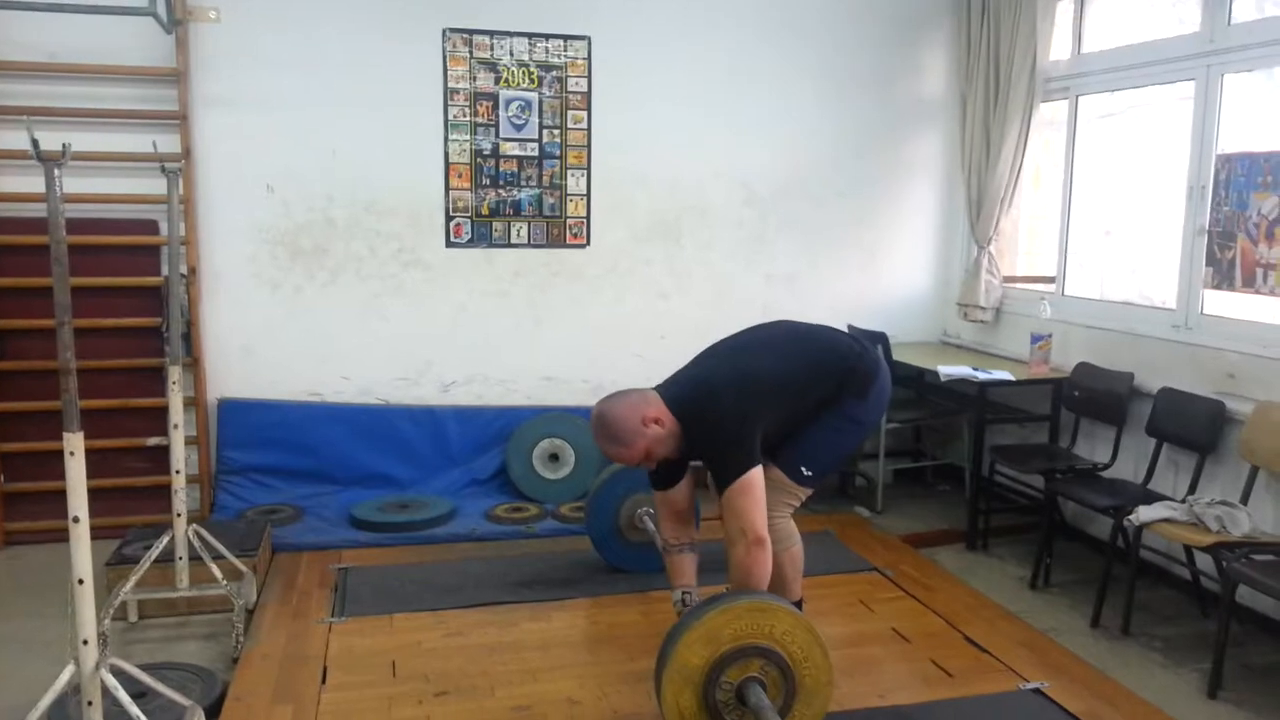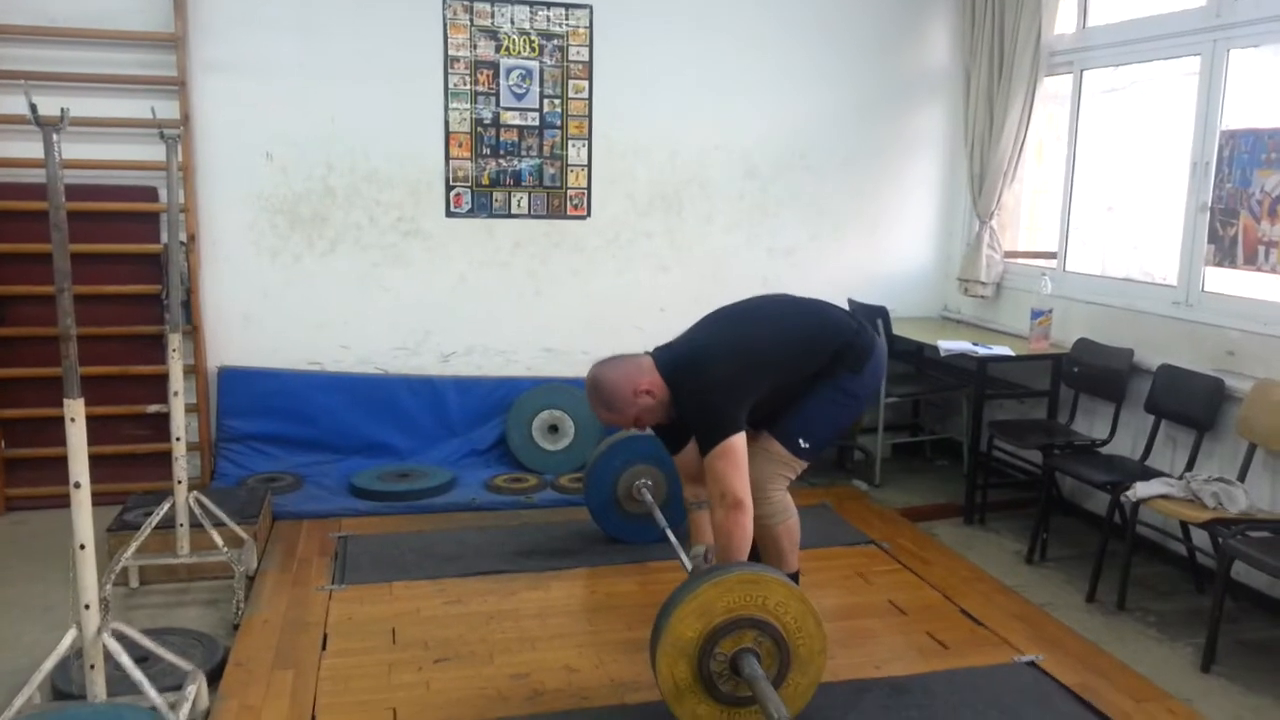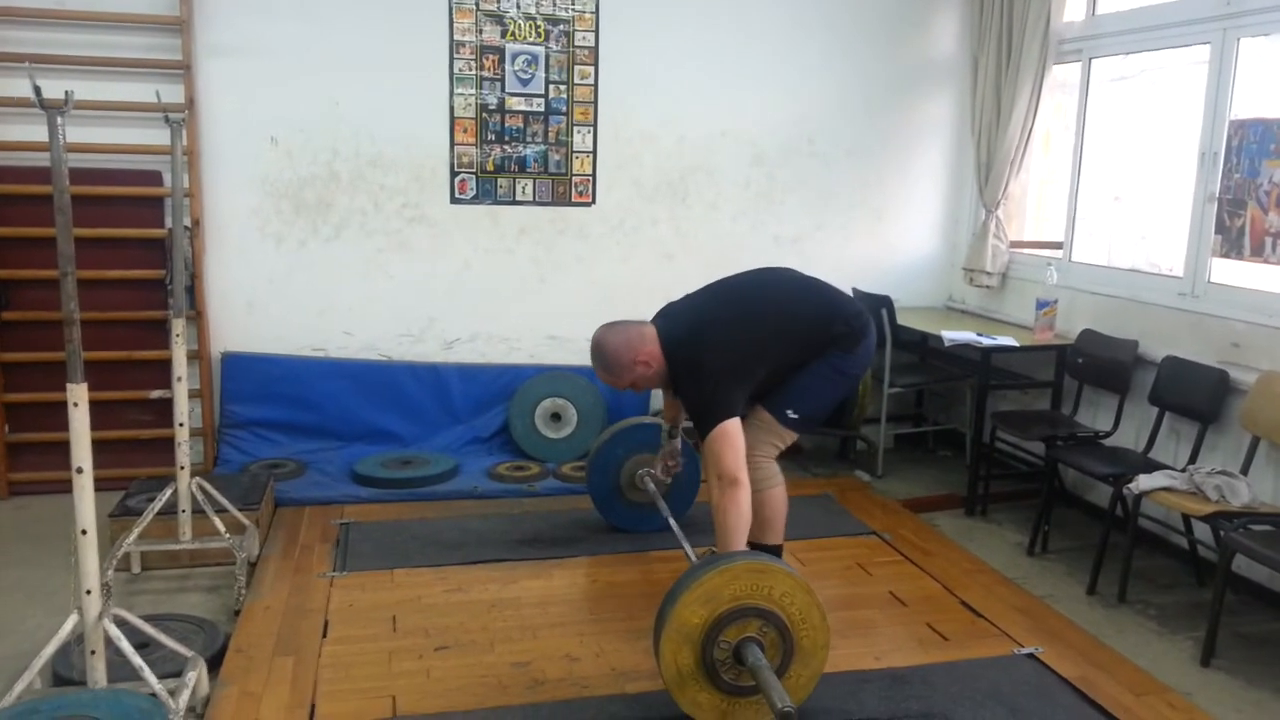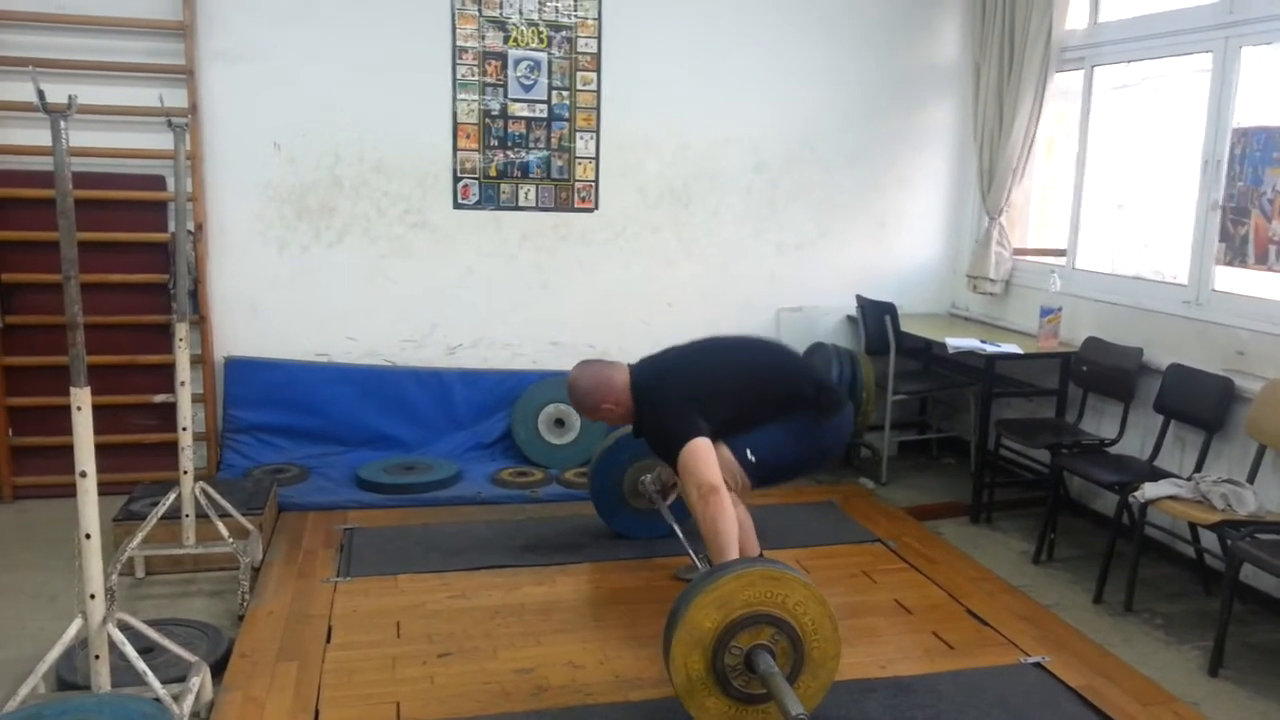
dt=0.5s
person 1, frame 1
left shoulder: (718, 423)
right shoulder: (667, 414)
left elbow: (751, 538)
right elbow: (677, 525)
right wrist: (687, 608)
left hip: (856, 383)
right hip: (801, 380)
left knee: (767, 508)
right knee: (735, 493)
person 1, frame 2
left shoulder: (706, 390)
right shoulder: (668, 384)
left elbow: (731, 501)
right elbow: (697, 482)
right wrist: (702, 566)
left hip: (850, 360)
right hip: (800, 360)
left knee: (762, 478)
right knee: (736, 466)
person 1, frame 3
left shoulder: (705, 365)
right shoulder: (666, 330)
left elbow: (728, 479)
right elbow: (677, 385)
right wrist: (670, 435)
left hip: (844, 340)
right hip: (802, 330)
left knee: (754, 451)
right knee: (733, 444)
person 1, frame 4
left shoulder: (664, 406)
right shoulder: (649, 379)
left elbow: (708, 491)
left hip: (821, 416)
right hip: (800, 400)
left knee: (708, 480)
right ankle: (727, 561)
